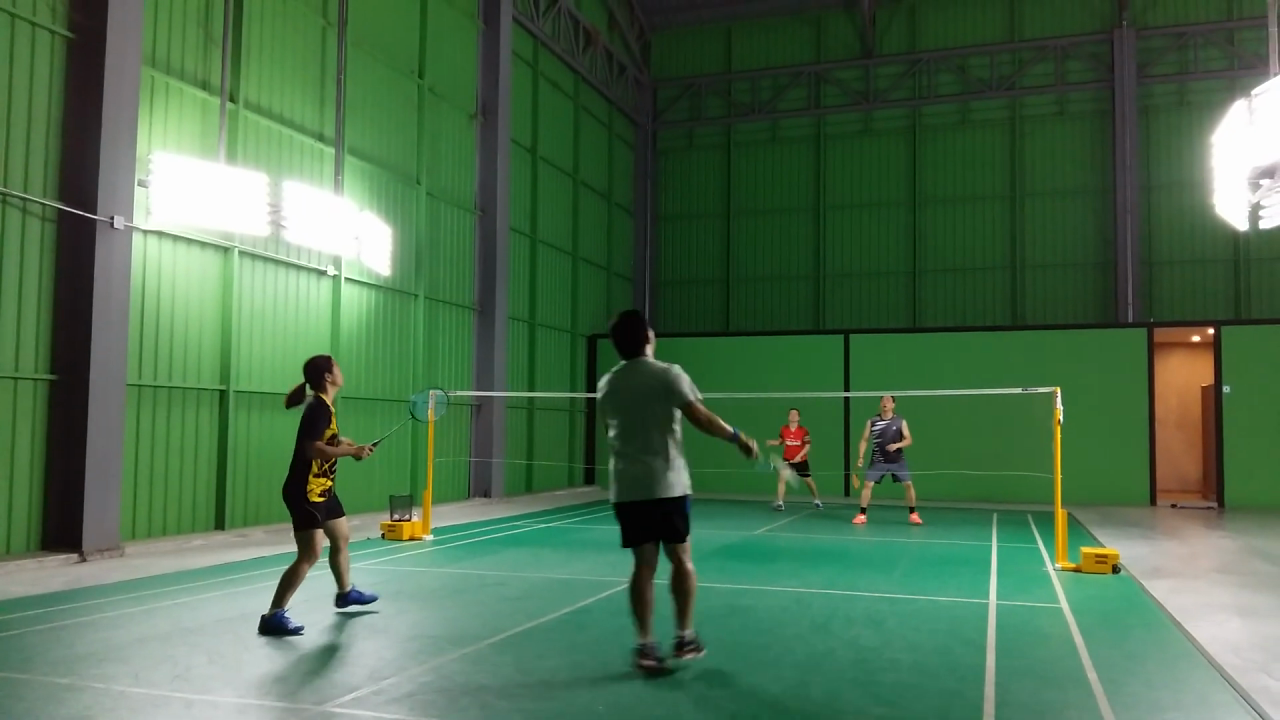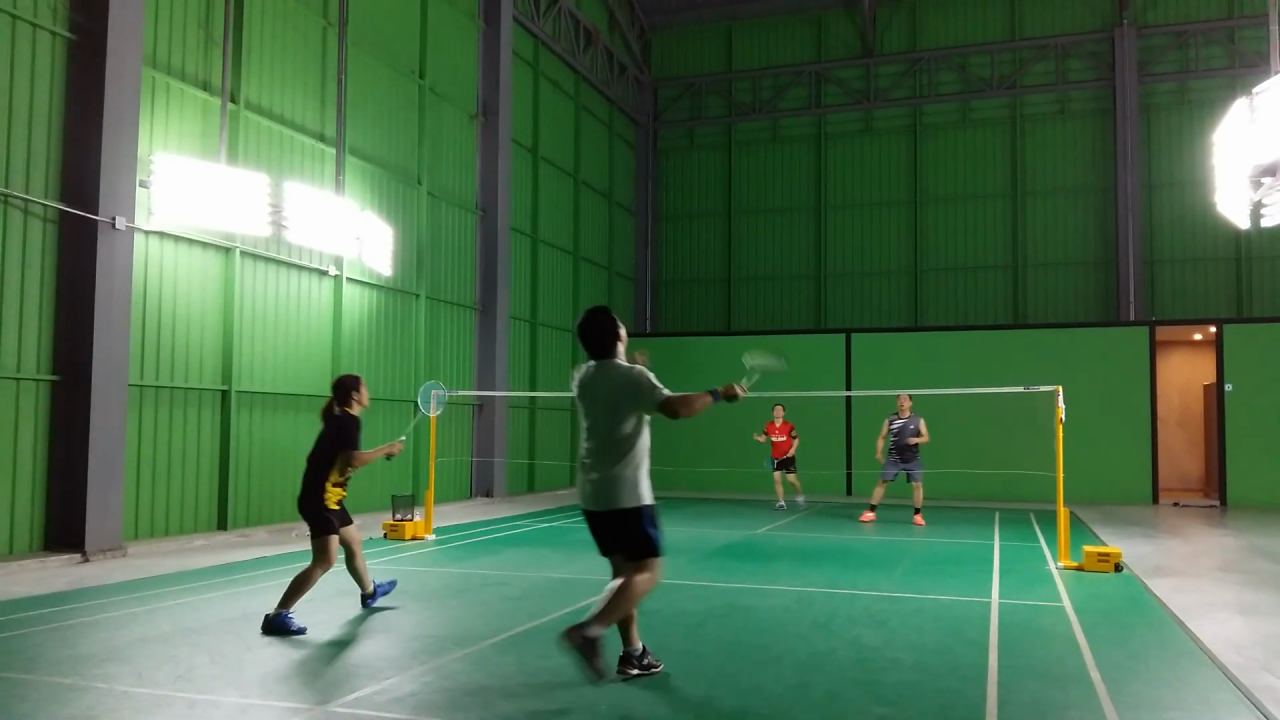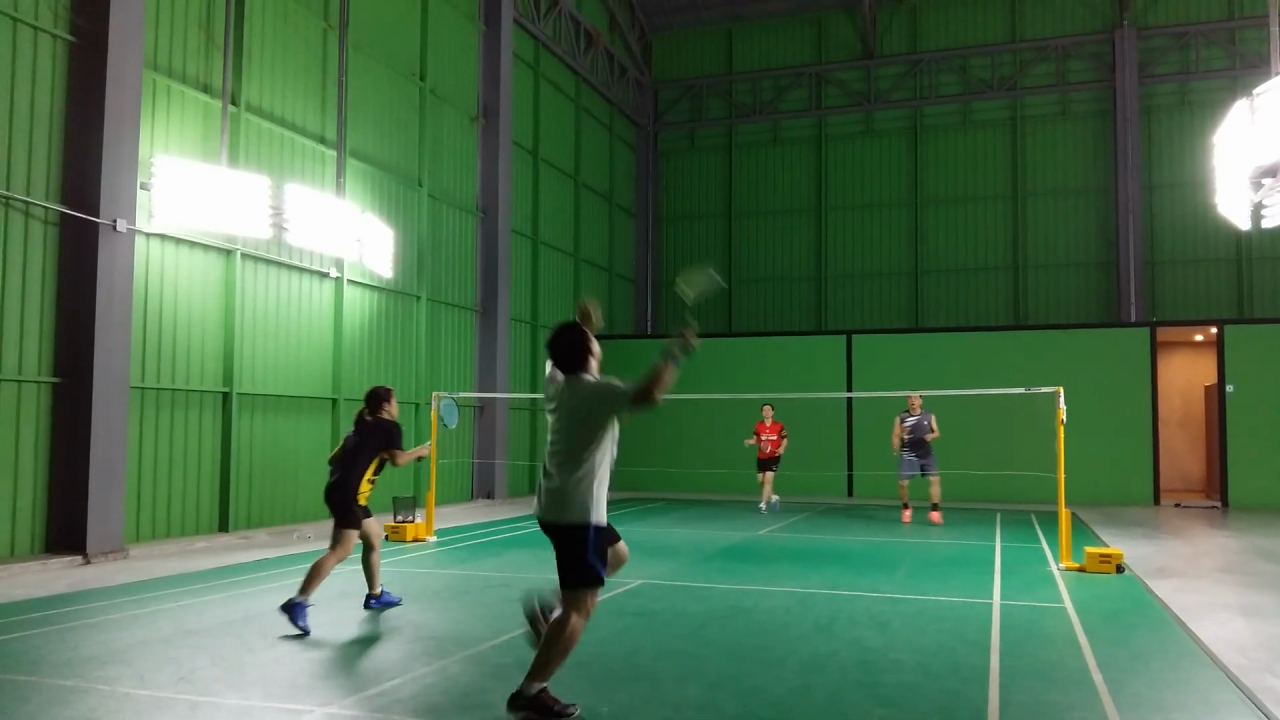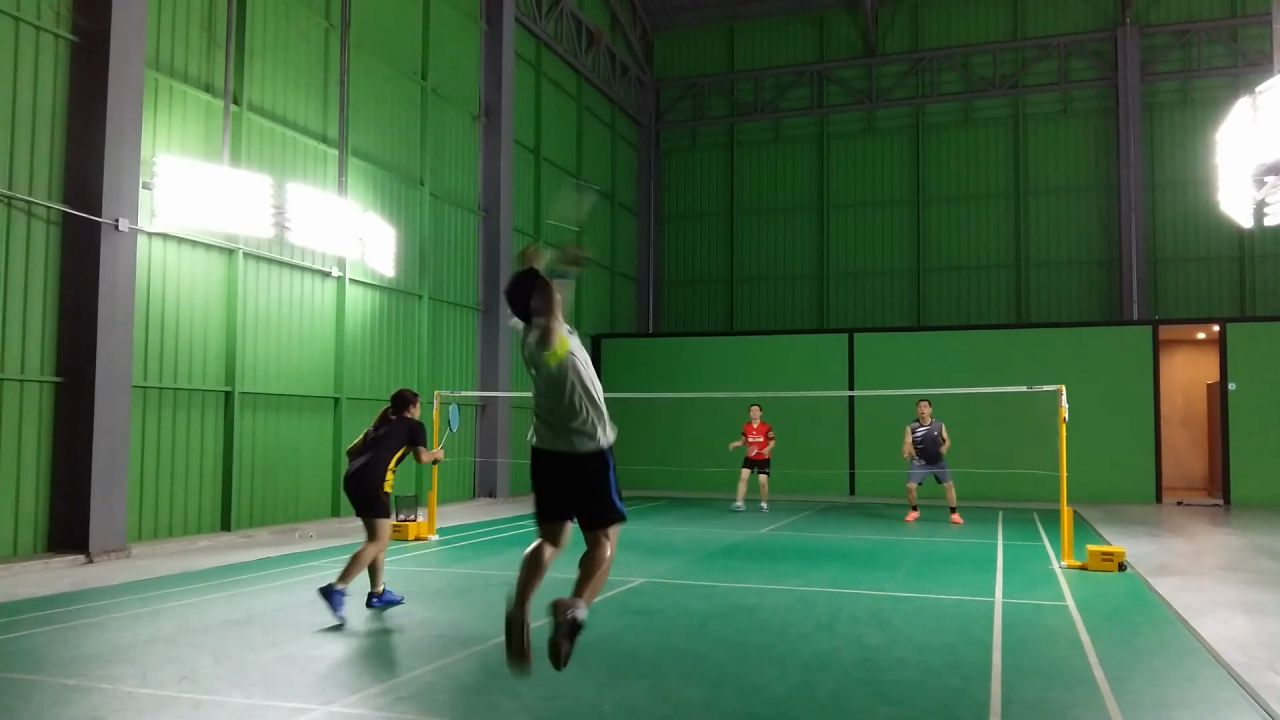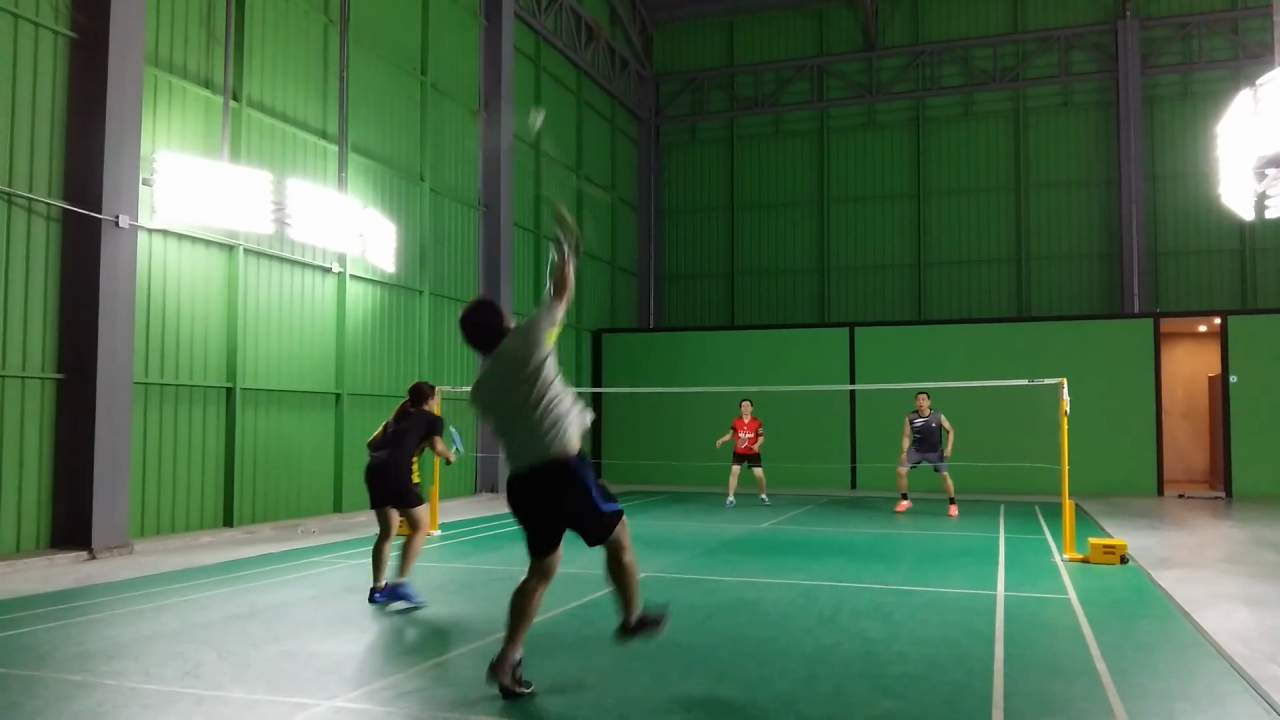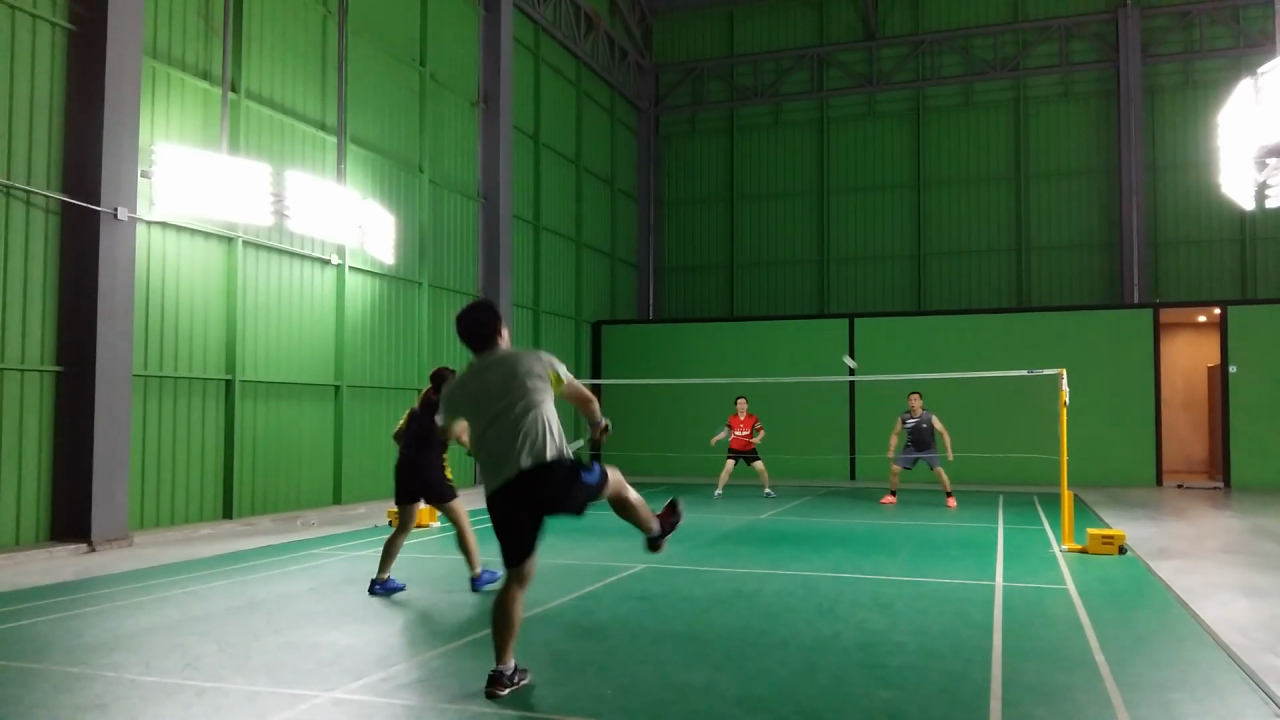
dt=0.2s
person 1, frame 1
left shoulder: (607, 383)
right shoulder: (666, 374)
right elbow: (698, 416)
right wrist: (738, 438)
left hip: (624, 488)
right hip: (665, 484)
left knee: (643, 564)
right knee: (680, 556)
left ankle: (647, 646)
right ankle: (684, 636)
person 1, frame 2
left shoulder: (584, 378)
right shoulder: (632, 377)
right elbow: (677, 408)
right wrist: (719, 393)
left hip: (594, 495)
right hip: (625, 494)
left knee: (632, 567)
right knee: (645, 572)
left ankle: (633, 654)
right ankle: (589, 630)
person 1, frame 3
left shoulder: (557, 387)
right shoulder: (597, 393)
left elbow: (556, 357)
right elbow: (648, 397)
left wrist: (579, 331)
right wrist: (676, 353)
left hip: (557, 508)
right hip: (577, 515)
left knee: (617, 554)
right knee: (582, 604)
left ankle: (549, 612)
person 1, frame 4
left shoulder: (529, 333)
right shoulder: (548, 334)
left elbow: (538, 313)
right elbow: (549, 313)
left wrist: (549, 266)
right wrist: (559, 267)
left hip: (547, 451)
right hip: (586, 450)
left knee: (551, 540)
right knee: (604, 542)
left ankle: (518, 614)
right ankle: (572, 612)
person 1, frame 5
left shoulder: (480, 388)
right shoulder: (531, 336)
right elbow: (562, 294)
right wrist: (564, 257)
left hip: (523, 480)
right hip: (561, 467)
left knee: (541, 571)
right knee: (618, 538)
left ankle: (508, 660)
right ankle: (632, 617)
person 1, frame 6
left shoulder: (459, 386)
right shoulder: (533, 361)
left elbow: (451, 430)
right elbow: (581, 396)
right wrist: (598, 422)
left hip: (504, 488)
right hip: (550, 471)
left knee: (516, 581)
right knee: (614, 482)
left ankle: (503, 671)
right ankle: (656, 531)
person 2, frame 1
left shoulder: (321, 406)
right shoulder: (319, 407)
right elbow: (311, 449)
left wrist: (338, 442)
right wrist: (353, 449)
left hip: (322, 488)
right hip: (306, 491)
left knee: (341, 538)
right knee: (309, 555)
left ankle: (346, 593)
right ankle: (273, 616)
person 2, frame 2
left shoulder: (336, 422)
right shoulder: (350, 422)
left elbow: (317, 458)
right elbow: (356, 459)
right wrist: (387, 448)
left hip: (328, 498)
right hip: (321, 499)
left knee: (353, 544)
right knee: (325, 561)
left ankle: (370, 591)
right ankle: (278, 615)
person 2, frame 3
left shoulder: (361, 428)
right shoulder: (390, 427)
left elbow: (334, 458)
right elbow: (397, 459)
right wrist: (419, 451)
left hip: (337, 488)
right hip: (348, 493)
left knee: (374, 539)
right knee: (339, 552)
left ankle: (375, 594)
right ankle: (298, 602)
person 2, frame 4
left shoulder: (380, 425)
right shoulder: (414, 426)
left elbow: (351, 451)
right elbow: (421, 456)
right wrist: (436, 455)
left hip: (353, 478)
right hip: (372, 481)
left knee: (377, 538)
right knee: (378, 541)
left ankle: (377, 592)
right ankle: (336, 588)
person 2, frame 5
left shoulder: (396, 418)
right shoulder: (431, 419)
left elbow: (371, 444)
right elbow: (437, 447)
right wrist: (449, 456)
left hip: (374, 471)
right hip: (398, 474)
left knee: (387, 531)
right knee: (420, 528)
left ankle: (379, 588)
right ankle: (400, 583)
person 2, frame 6
left shoulder: (417, 409)
left elbow: (398, 436)
right elbow: (461, 437)
right wrist: (470, 446)
left hip: (406, 467)
right hip: (431, 470)
left knee: (404, 527)
right knee: (461, 521)
left ankle: (381, 580)
right ankle: (477, 575)
